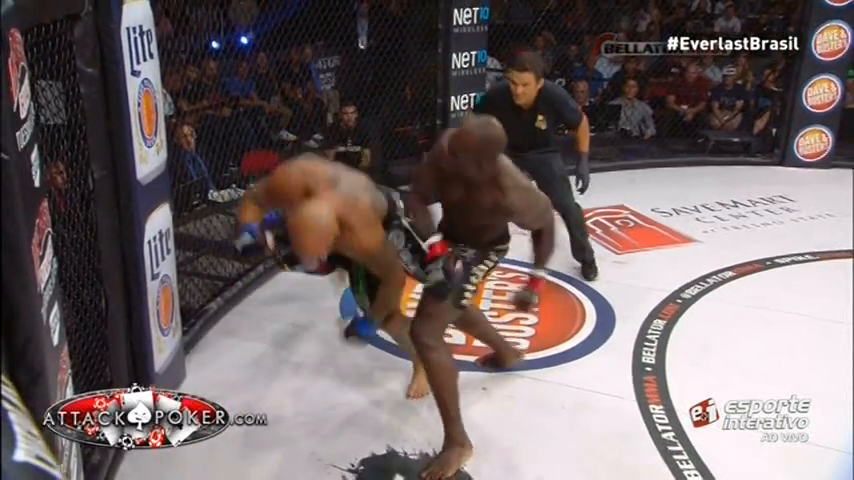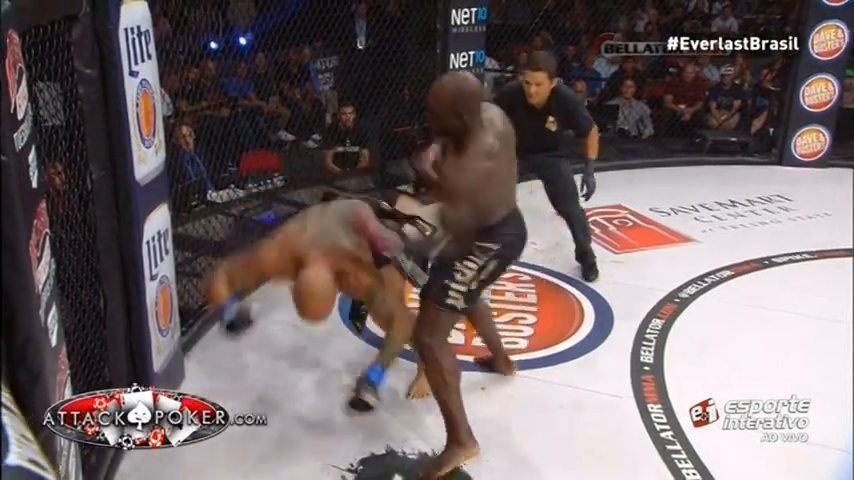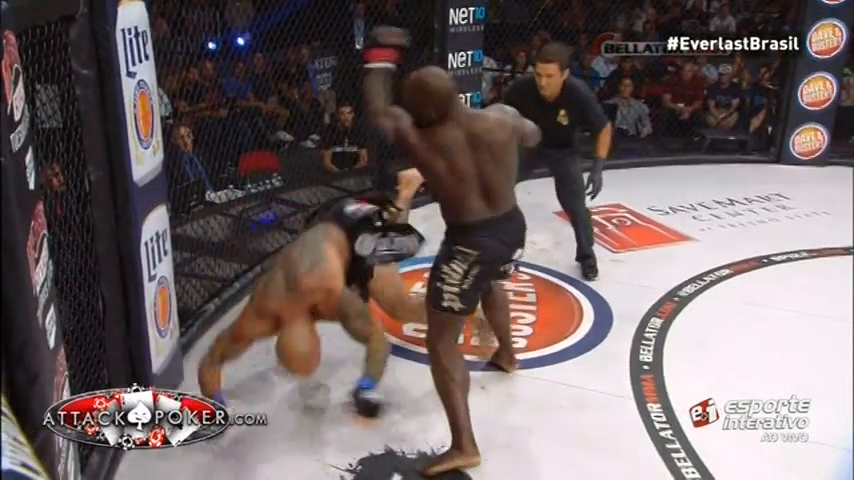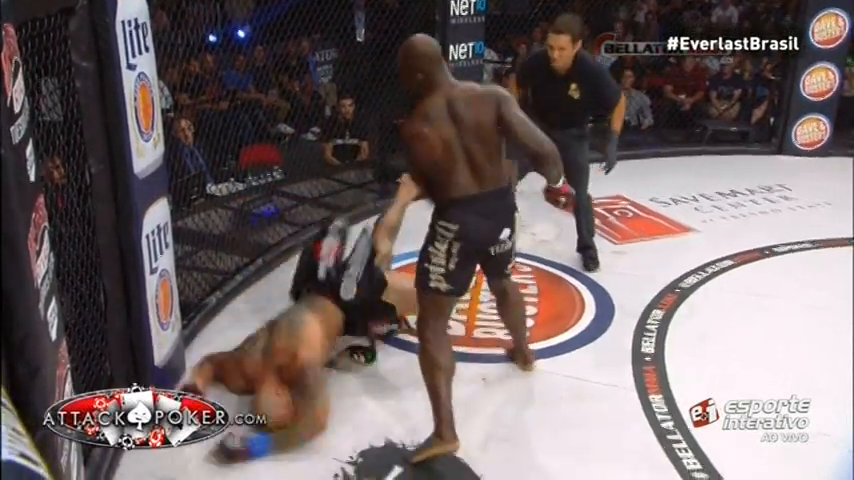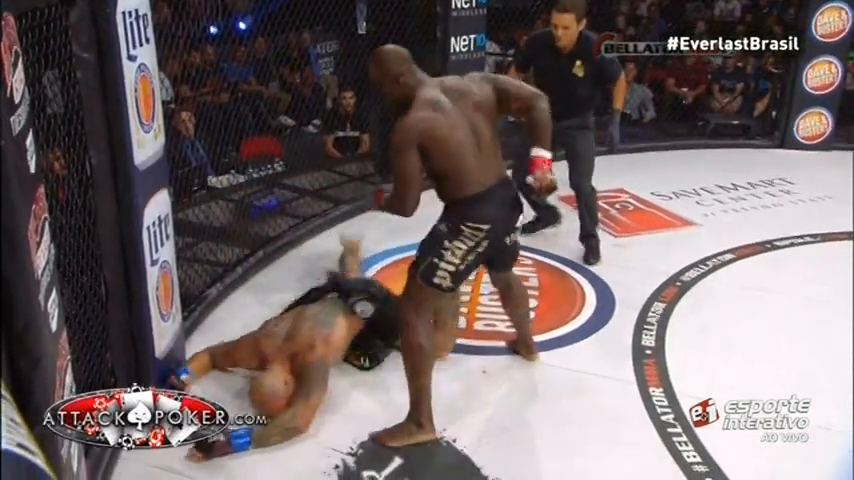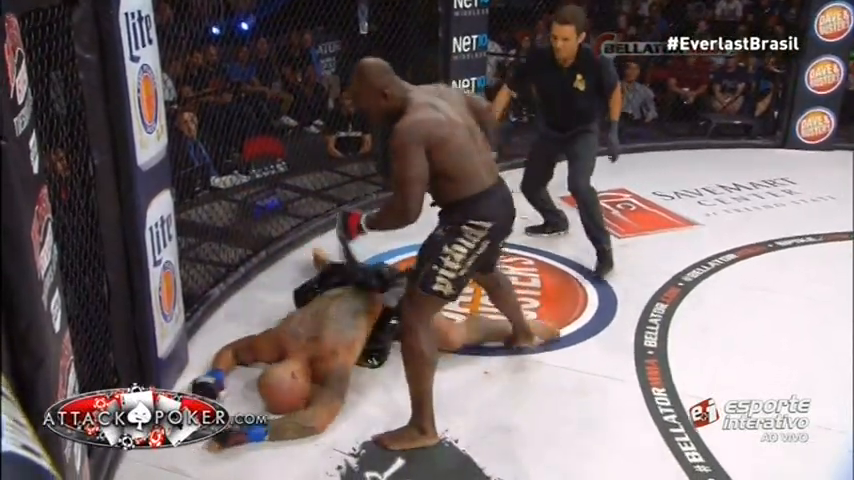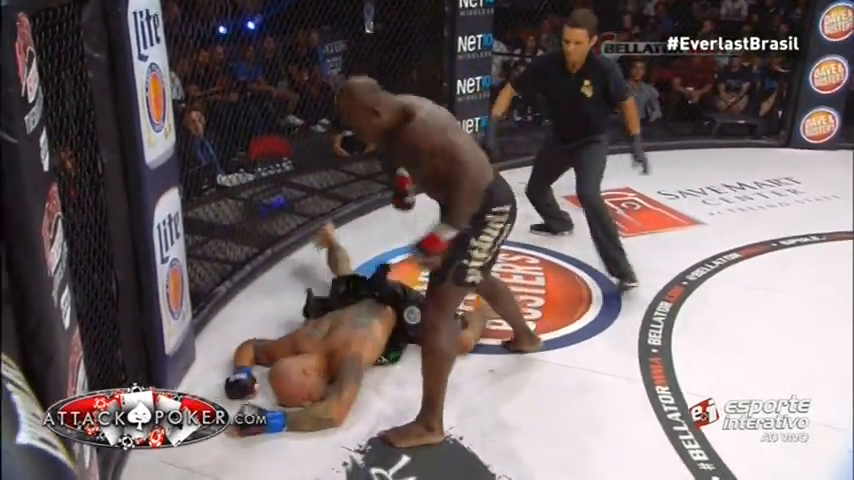
dt=0.3s
person 1, frame 1
left shoulder: (511, 194)
right shoulder: (450, 145)
left elbow: (545, 225)
right elbow: (418, 196)
left wrist: (535, 281)
right wrist: (437, 247)
left hip: (479, 247)
right hip: (452, 232)
left knee: (425, 332)
right knee: (451, 306)
left ankle: (457, 442)
right ankle: (504, 351)
person 1, frame 2
left shoulder: (462, 172)
right shoulder: (488, 113)
left elbow: (452, 238)
right wrist: (432, 154)
left hip: (484, 243)
right hip: (505, 225)
left knee: (429, 335)
right knee: (468, 298)
left ankle: (460, 440)
right ankle: (500, 357)
person 1, frame 3
left shoulder: (421, 142)
right shoulder: (503, 118)
left elbow: (378, 110)
right elbow: (532, 136)
left wrist: (380, 58)
left hip: (470, 244)
right hip: (512, 227)
left knee: (441, 341)
right knee: (488, 283)
left ankle: (464, 446)
right ankle: (506, 353)
person 1, frame 4
left shoulder: (413, 127)
right shoulder: (491, 97)
left elbow: (428, 190)
right elbow: (541, 148)
right wrist: (557, 183)
left hip: (455, 223)
right hip: (500, 211)
left knee: (431, 323)
right knee: (501, 282)
left ankle: (444, 432)
right ankle: (523, 350)
person 1, frame 5
left shoulder: (409, 128)
right shoulder: (479, 84)
left elbow: (405, 205)
right elbow: (537, 100)
left wrist: (381, 199)
right wrist: (540, 160)
left hip: (468, 217)
right hip: (506, 200)
left knee: (413, 311)
right knee: (504, 276)
left ankle: (420, 421)
right ankle: (526, 342)
person 1, frame 6
left shoulder: (407, 131)
right shoulder: (442, 93)
left elbow: (406, 210)
right elbow: (487, 112)
left wrist: (360, 222)
left hip: (469, 219)
right hip: (498, 202)
left knee: (414, 315)
right knee: (486, 272)
left ankle: (422, 427)
right ankle: (522, 332)
person 1, frame 7
left shoulder: (420, 127)
right shoulder: (399, 114)
left elbow: (471, 176)
left wrist: (440, 236)
right wrist: (401, 180)
left hip: (485, 209)
right hip: (483, 204)
left knee: (436, 313)
right knee: (478, 278)
left ankle: (429, 424)
right ankle: (525, 336)
person 2, frame 1
left shoulder: (365, 230)
right shoulder: (287, 181)
left elbow: (392, 276)
right elbow: (252, 202)
left wrist: (372, 321)
right wrist: (250, 232)
left hip: (383, 222)
left knee: (380, 310)
left ankle: (423, 364)
person 2, frame 2
left shoulder: (358, 276)
right shoulder: (275, 257)
left elbow: (398, 322)
right elbow: (216, 280)
right wrist: (229, 309)
left hip: (372, 219)
left knee: (390, 312)
person 2, frame 3
left shoulder: (329, 297)
right shoulder: (256, 322)
left elbow: (376, 338)
right elbow: (209, 367)
left wrist: (367, 387)
left hip: (346, 231)
left knee: (398, 306)
person 2, frame 4
left shoulder: (300, 365)
right shoulder: (243, 372)
left elbow: (316, 423)
right elbow: (210, 363)
left wrist: (261, 445)
right wrist: (195, 385)
left hip: (336, 305)
person 2, frame 5
left shoulder: (314, 355)
right shoulder: (259, 346)
left elbow: (298, 423)
right elbow: (210, 354)
left wrist: (237, 441)
right wrist: (183, 375)
left hip: (362, 307)
right hip: (333, 300)
right ankle: (351, 252)
person 2, frame 6
left shoulder: (333, 361)
right shoulder: (280, 342)
left elbow: (315, 422)
right elbow: (230, 351)
left wrist: (256, 433)
right wrist: (215, 377)
left hip: (378, 294)
right hip: (339, 289)
left knee: (453, 337)
left ankle: (526, 327)
right ankle: (324, 262)
person 2, frame 7
left shoulder: (347, 357)
right shoulder: (298, 344)
left elbow: (334, 414)
right elbow: (248, 347)
left wrist: (276, 421)
right wrist: (242, 372)
left hip: (392, 306)
right hip: (355, 297)
left knee: (462, 341)
right knee: (346, 276)
left ankle: (484, 310)
right ankle: (331, 240)
person 3, frame 1
left shoulder: (554, 97)
right shoulder: (496, 96)
left elbow: (581, 123)
left wrist: (583, 163)
left hip: (542, 153)
left knee: (567, 205)
left ankle: (585, 256)
person 3, frame 2
left shoulder: (567, 100)
right shoulder: (508, 95)
left elbow: (591, 132)
left wrist: (589, 170)
left hip: (550, 156)
left knee: (571, 209)
left ankle: (586, 257)
person 3, frame 3
left shoulder: (579, 95)
right shoulder: (522, 88)
left elbow: (604, 130)
left wrist: (597, 169)
left hip: (562, 151)
left knee: (576, 208)
left ankle: (587, 257)
person 3, frame 4
left shoulder: (592, 70)
right shoulder: (535, 62)
left elbow: (618, 103)
right elbow: (519, 87)
left wrist: (611, 143)
left hip: (572, 133)
right hip: (536, 126)
left knee: (578, 193)
left ankle: (587, 247)
person 3, frame 5
left shoulder: (595, 49)
right shoulder: (537, 42)
left elbow: (618, 80)
right elbow: (516, 72)
left wrist: (615, 120)
left hip: (577, 124)
left knee: (581, 184)
right knee: (521, 175)
left ankle: (590, 239)
right ankle: (547, 214)
person 3, frame 6
left shoulder: (596, 62)
right shoulder: (539, 59)
left elbow: (614, 91)
right elbow: (509, 90)
left wrist: (612, 130)
left hip: (583, 132)
right hip: (550, 131)
left knee: (579, 185)
right knee: (530, 185)
left ankle: (603, 249)
right ankle: (555, 222)
person 3, frame 7
left shoulder: (604, 69)
right shoulder: (547, 64)
left elbow: (627, 103)
right elbow: (511, 90)
left wrist: (636, 143)
right wrist: (492, 125)
left hip: (591, 143)
right hip: (559, 140)
left knee: (588, 195)
right knee: (535, 189)
left ankle: (620, 267)
right ankle: (559, 222)
